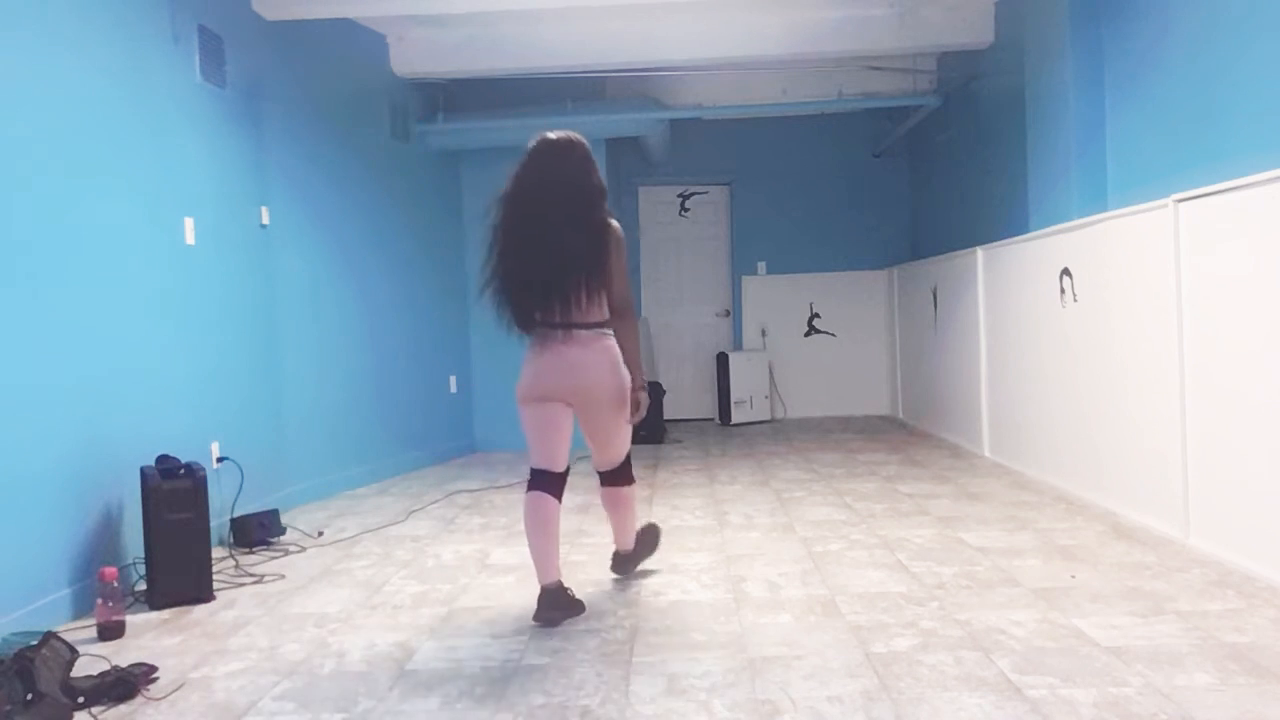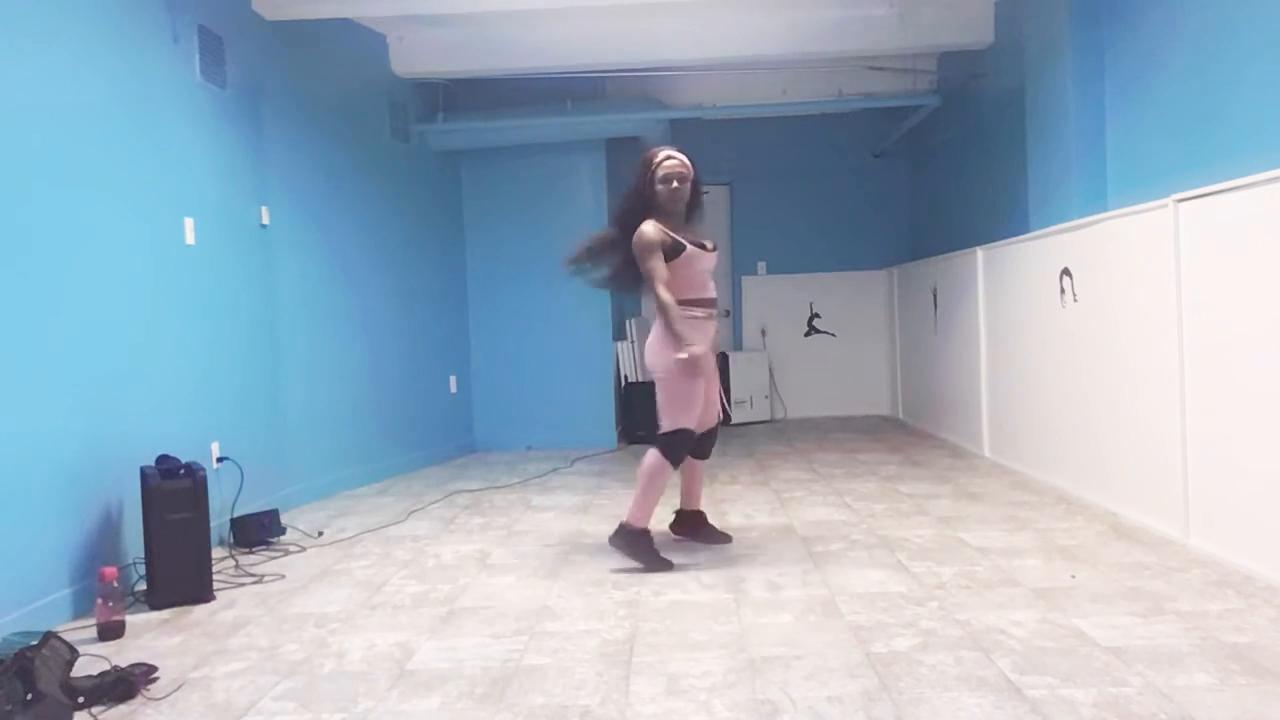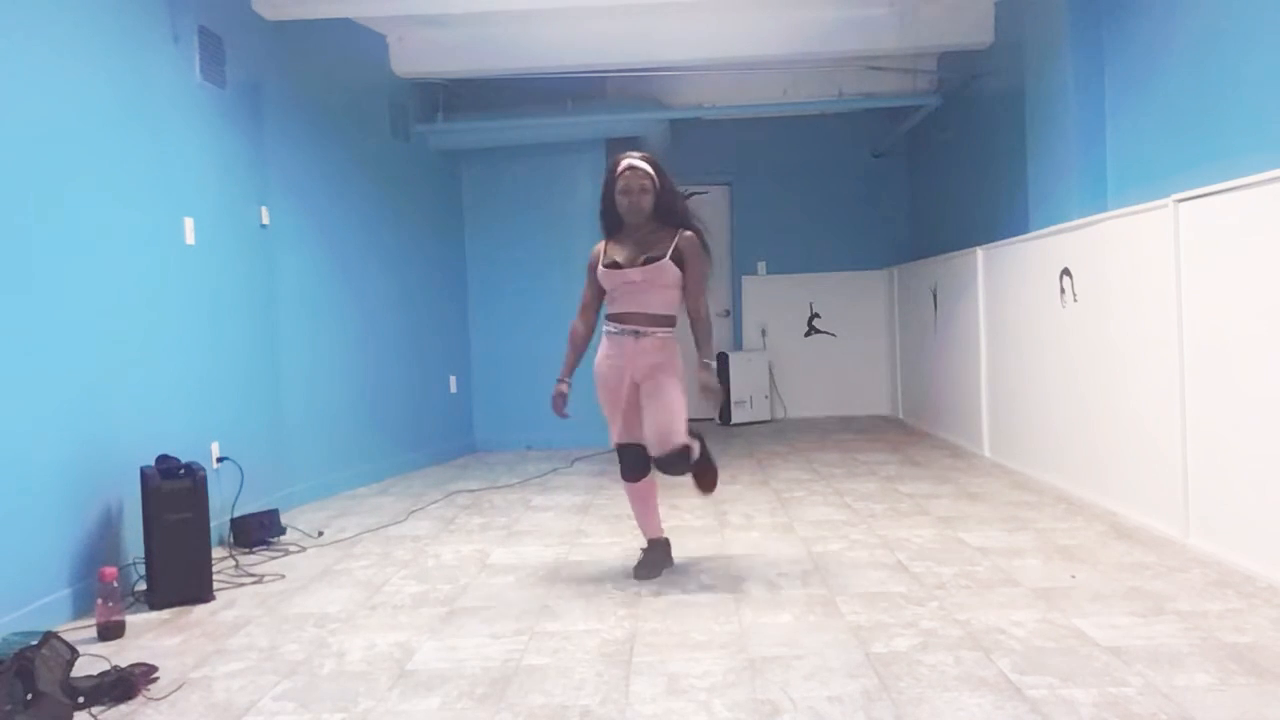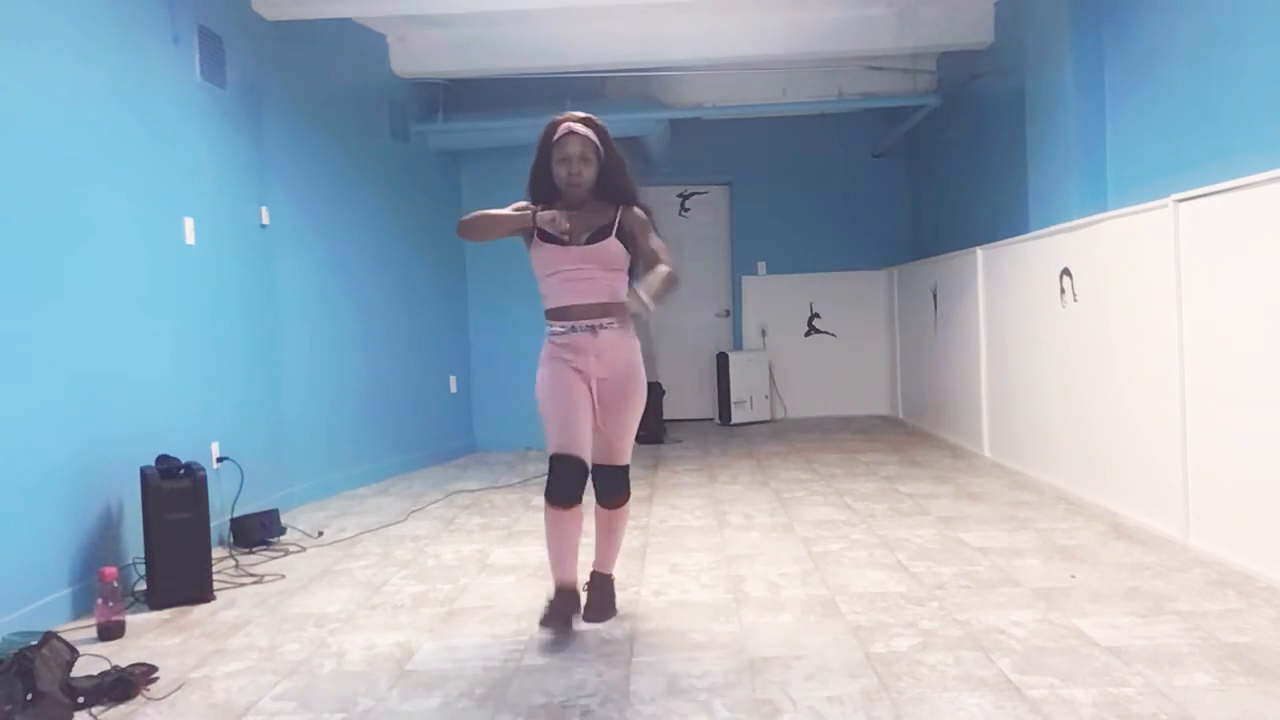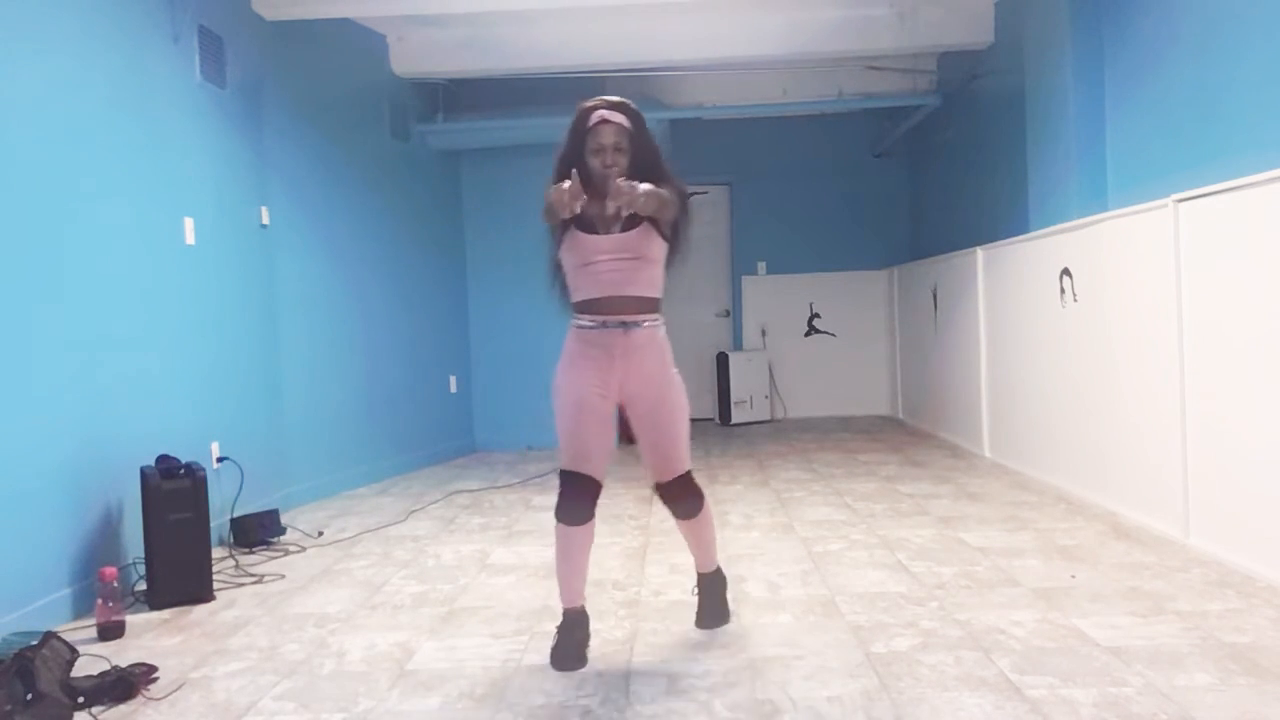
dt=1s
person 1, frame 1
left shoulder: (517, 234)
right shoulder: (605, 233)
left elbow: (518, 309)
right elbow: (621, 312)
right wrist: (638, 380)
left hip: (541, 367)
right hip: (596, 363)
left knee: (544, 474)
right knee: (614, 465)
left ankle: (550, 588)
right ankle: (627, 548)
person 1, frame 2
left shoulder: (688, 232)
right shoulder: (649, 233)
right elbow: (663, 293)
right wrist: (684, 345)
left hip: (695, 341)
right hip: (676, 342)
left knee: (705, 429)
right knee: (677, 434)
left ankle: (690, 516)
right ankle: (634, 529)
person 1, frame 3
left shoulder: (683, 243)
right shoulder: (602, 250)
left elbow: (698, 308)
right elbow: (585, 316)
left wrist: (705, 366)
right wrist: (566, 376)
left hip: (661, 355)
right hip: (612, 357)
left knee: (666, 451)
right knee: (629, 453)
left ankle: (692, 451)
right ankle: (656, 544)
person 1, frame 4
left shoulder: (626, 215)
right shoulder: (535, 216)
left elbow: (665, 267)
right elbow: (469, 228)
left wrist: (644, 295)
right wrist: (536, 219)
left hip: (618, 351)
right hip: (562, 355)
left knee: (613, 472)
right knee: (567, 467)
left ankle: (602, 576)
right ankle: (563, 590)
person 1, frame 5
left shoulder: (657, 200)
right shoulder: (573, 204)
left elbow: (661, 203)
right elbow: (554, 204)
left wrist: (635, 198)
right wrist: (562, 200)
left hip: (647, 352)
right hip: (585, 355)
left knee: (674, 481)
right knee: (577, 486)
left ankle: (711, 577)
right ankle: (573, 616)
